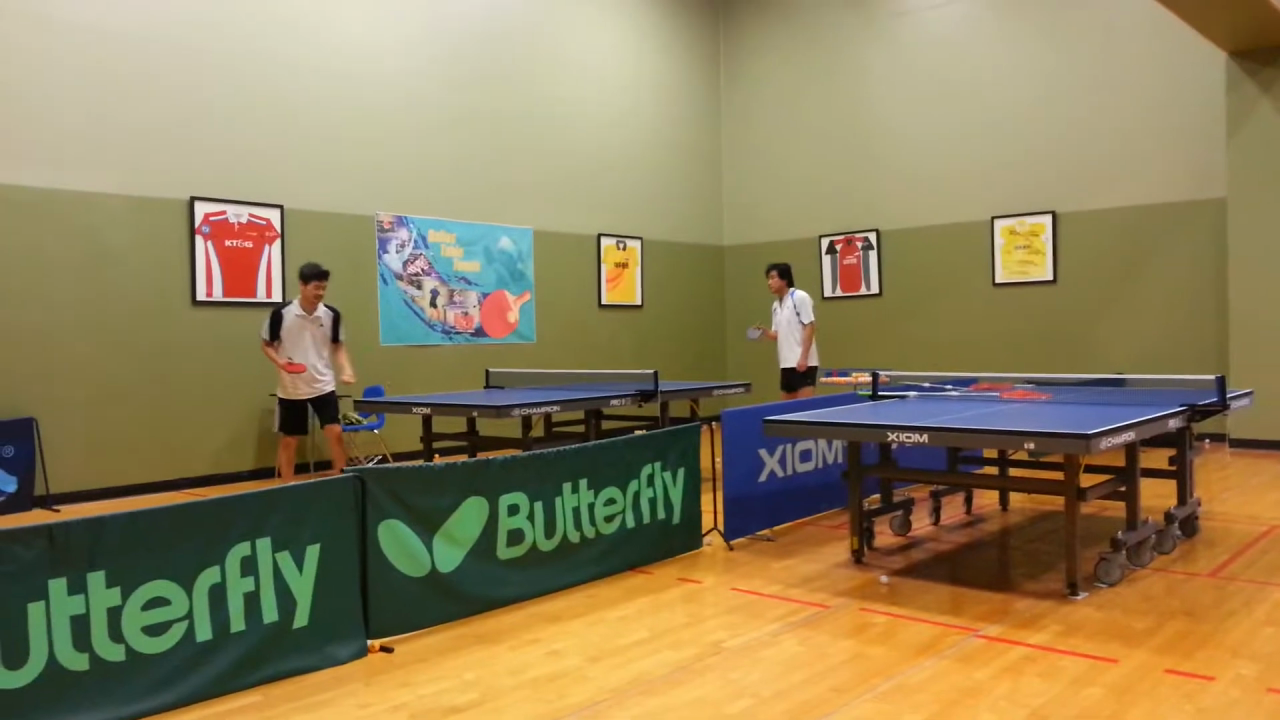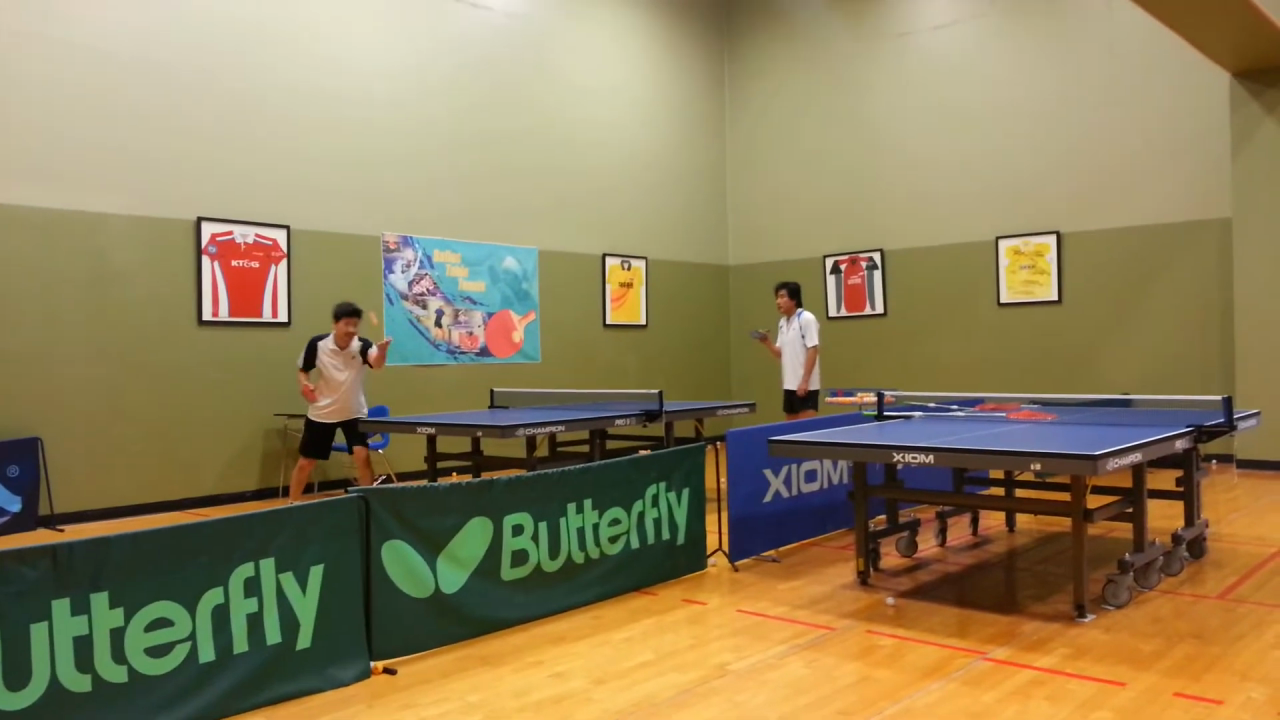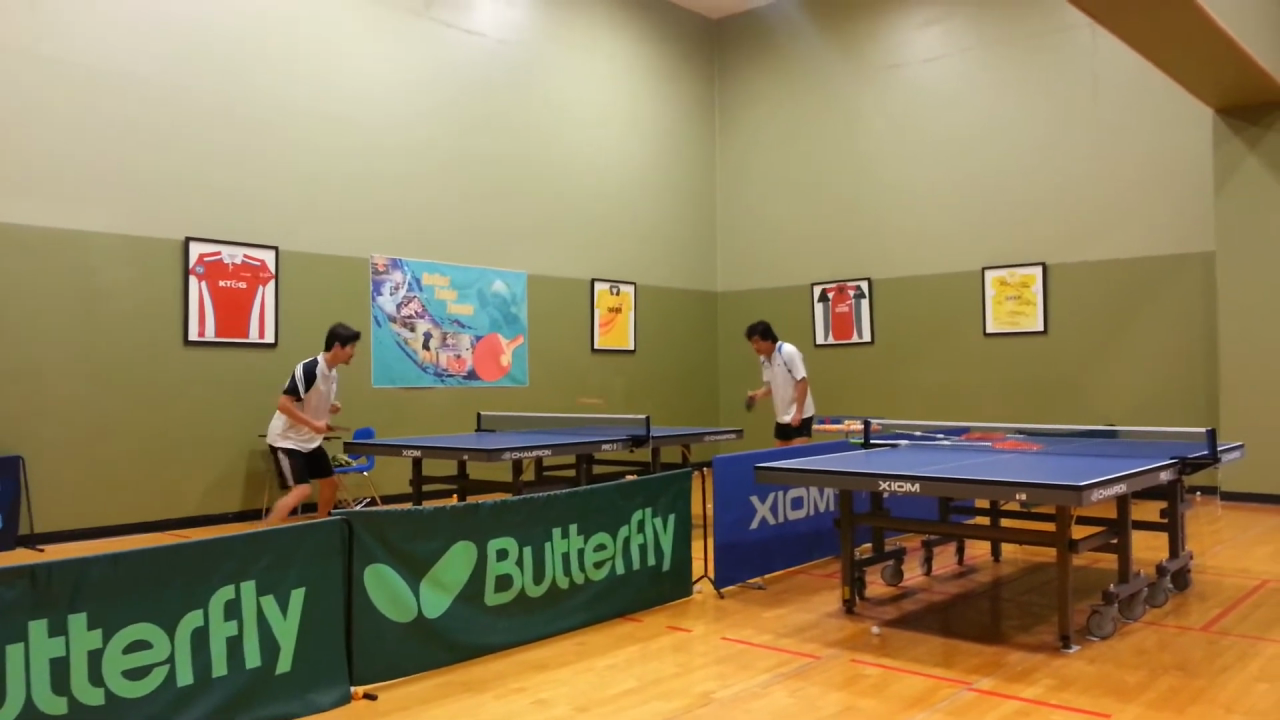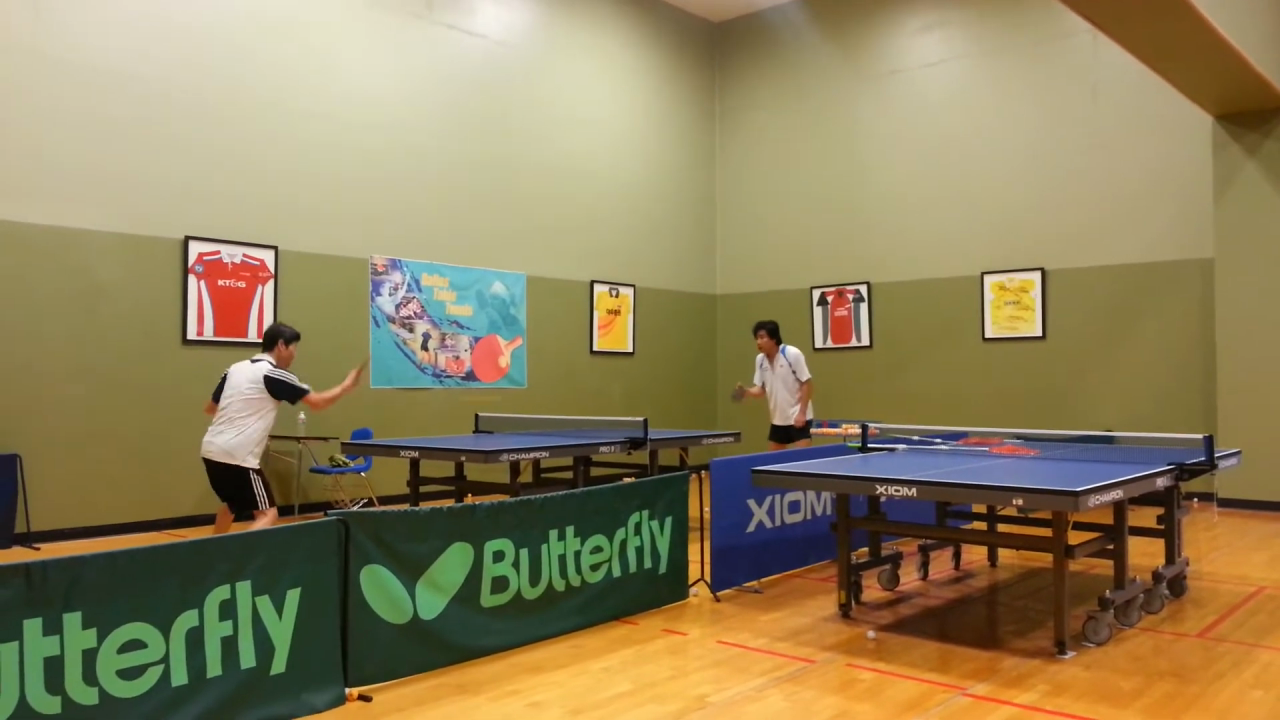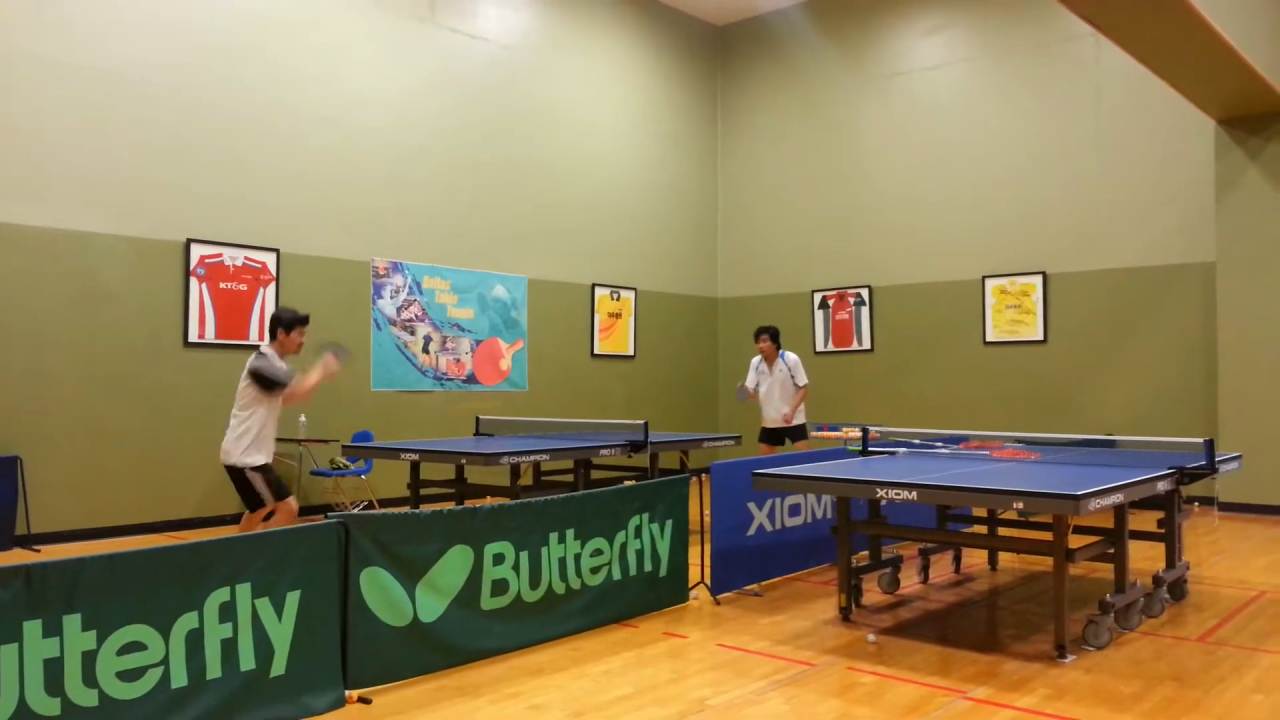
dt=1s
person 1, frame 1
left shoulder: (332, 315)
right shoulder: (281, 313)
left elbow: (338, 347)
right elbow: (266, 345)
left wrist: (347, 370)
right wrist: (279, 362)
left hip: (323, 386)
right hip: (290, 388)
left knee: (335, 432)
right knee: (288, 441)
person 1, frame 2
left shoulder: (363, 346)
right shoulder: (316, 344)
left elbow: (377, 362)
right elbow: (302, 371)
left wrist: (382, 351)
right wrist: (305, 386)
left hip: (354, 413)
right hip: (320, 412)
left knee: (362, 456)
right knee: (305, 463)
right ankle: (292, 504)
person 1, frame 3
left shoulder: (331, 372)
right shoulder: (309, 369)
right elbow: (283, 404)
left wrist: (330, 408)
right wrist: (313, 424)
left hip: (310, 441)
right hip: (287, 440)
left knee: (330, 484)
right knee: (302, 490)
person 1, frame 4
left shoulder: (235, 369)
right shoulder: (273, 375)
left elbow: (211, 407)
right elbow: (317, 401)
right wrist: (347, 384)
left hip: (211, 450)
right hip: (238, 456)
left knee: (233, 502)
right knee: (267, 514)
person 1, frame 5
left shoulder: (274, 364)
right shoulder: (262, 364)
left elbow: (285, 397)
right elbow: (295, 393)
right wrist: (322, 370)
left hip: (252, 453)
right hip: (244, 456)
left knee: (264, 506)
right knee: (288, 507)
